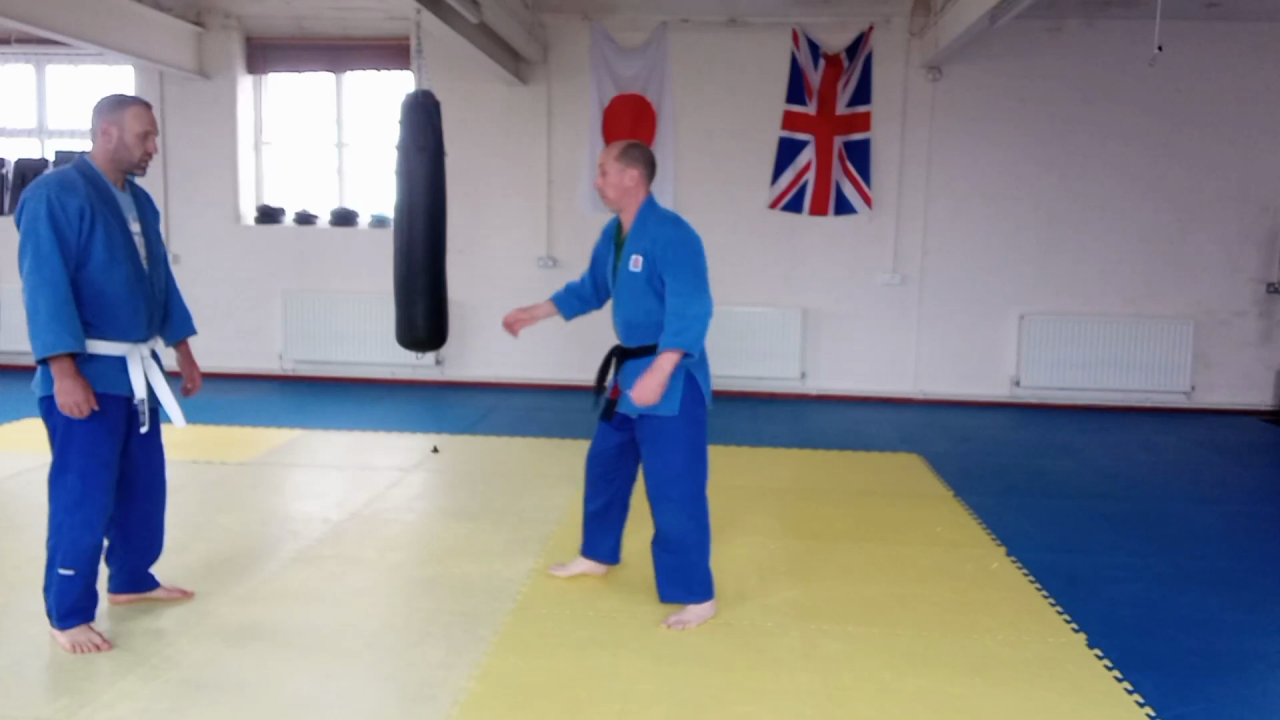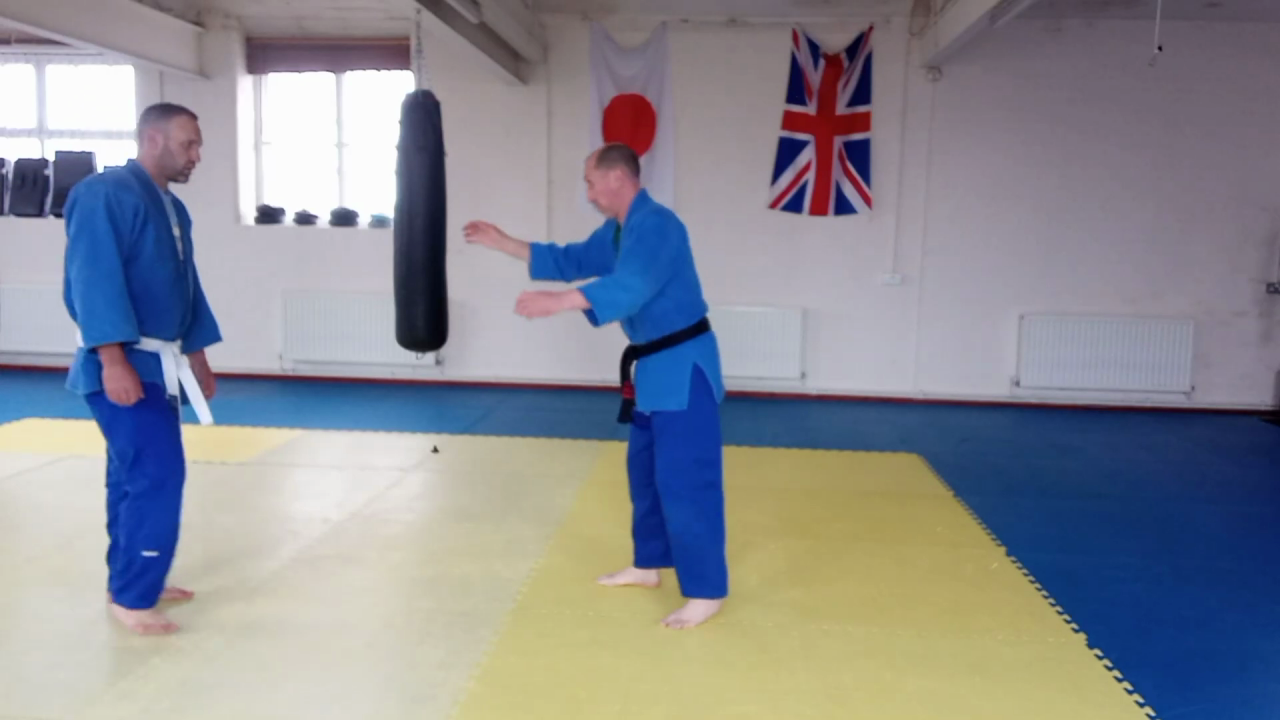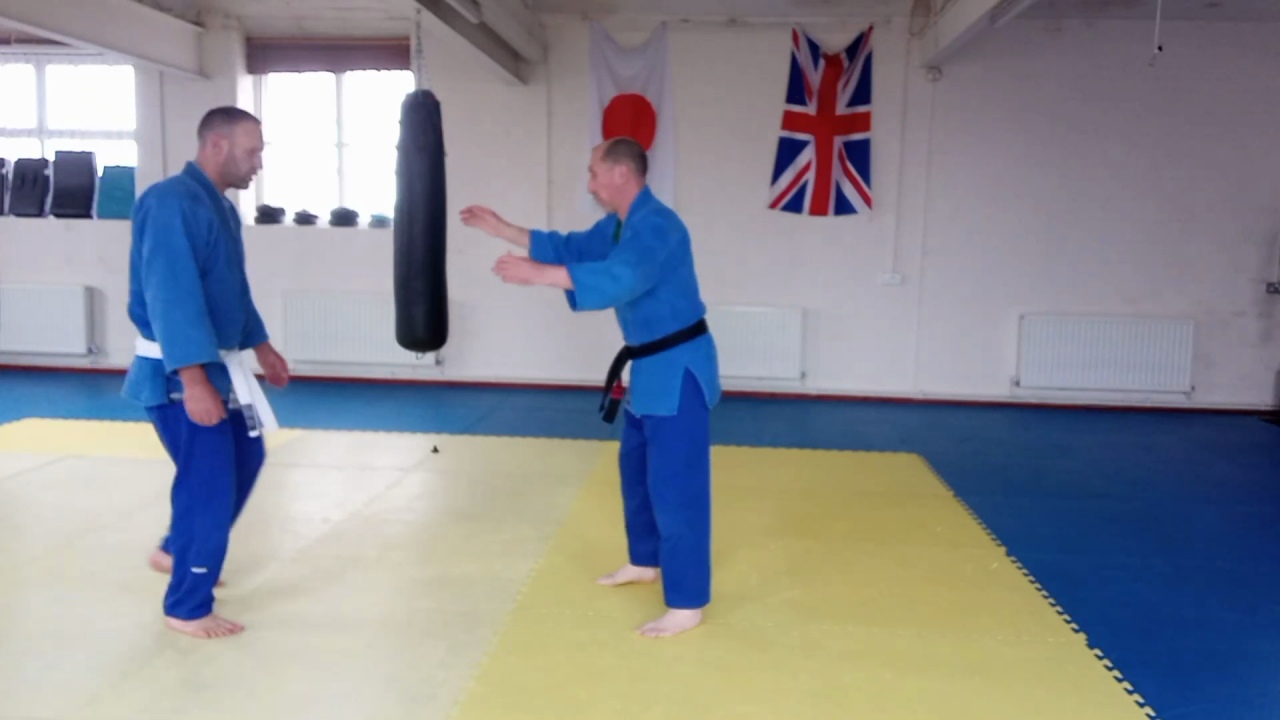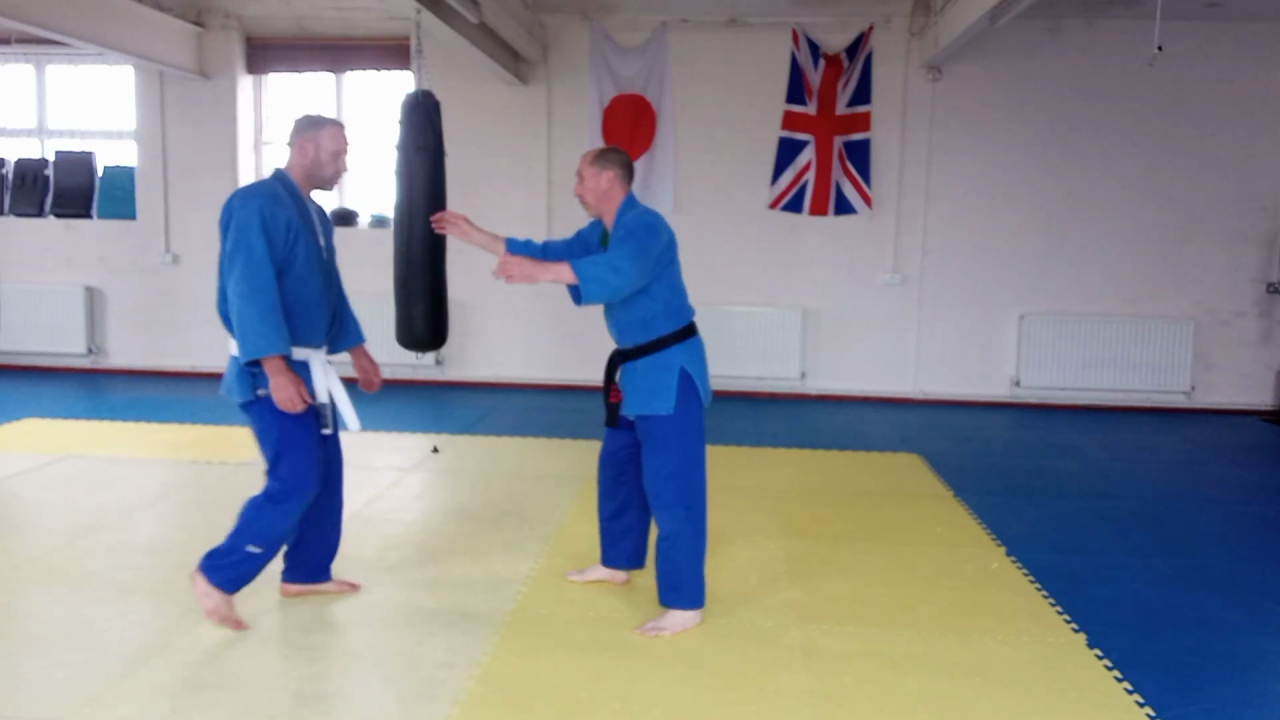
dt=0.5s
person 1, frame 1
left shoulder: (138, 201)
right shoulder: (54, 195)
left elbow: (160, 280)
right elbow: (47, 289)
left wrist: (182, 350)
right wrist: (63, 371)
left hip: (135, 367)
right hip: (85, 371)
left knee: (143, 482)
right knee: (84, 494)
left ankle: (131, 580)
right ankle: (68, 614)
person 1, frame 2
left shoulder: (172, 208)
right shoulder: (105, 194)
left elbow: (186, 286)
right elbow: (95, 282)
left wrist: (197, 358)
right wrist: (114, 360)
left hip: (159, 362)
right hip: (122, 364)
left knee: (137, 475)
right knee: (157, 474)
left ankle: (137, 579)
right ankle: (133, 595)
person 1, frame 3
left shoulder: (219, 206)
right shoulder: (172, 204)
right elbow: (173, 298)
left wrist: (261, 346)
right wrist: (194, 380)
left hip: (214, 365)
right hip: (179, 373)
left knee: (243, 461)
right knee: (208, 485)
left ankle: (178, 550)
right ankle: (186, 606)
person 1, frame 4
left shoulder: (315, 215)
right shoulder: (255, 206)
right elbow: (251, 295)
left wrist: (356, 351)
right wrist: (277, 371)
left hip: (307, 367)
right hip: (269, 371)
left knee: (323, 473)
right knee: (297, 480)
left ankle: (306, 573)
right ankle: (218, 575)
person 2, frame 1
left shoulder: (672, 234)
right shoulder: (614, 233)
left elbow: (691, 311)
right elbow: (593, 288)
left wrist: (659, 372)
right wrist: (536, 312)
left hip: (671, 375)
right hip: (632, 370)
left knee: (674, 487)
right knee: (605, 464)
left ankle: (698, 597)
right ankle: (597, 554)
person 2, frame 2
left shoulder: (657, 225)
right shoulder: (617, 231)
left elbow: (631, 288)
right elbow: (572, 260)
left wrist: (557, 303)
right wrist: (504, 243)
left hip: (684, 366)
right hip: (654, 365)
left knee: (684, 480)
right knee: (645, 472)
left ankle: (706, 592)
right ankle: (648, 564)
person 2, frame 3
left shoulder: (655, 225)
right shoulder: (618, 224)
left elbow: (616, 279)
right elbow: (572, 248)
left wrist: (539, 274)
right wrist: (501, 229)
left hip: (678, 368)
right hip: (653, 365)
left knee: (675, 484)
right knee: (637, 468)
left ankle: (686, 604)
right ankle: (645, 560)
person 2, frame 4
left shoulder: (644, 225)
right shoulder: (601, 232)
left elbow: (619, 273)
right elbow: (548, 252)
left wrist: (543, 273)
right wrist: (476, 235)
left hip: (670, 370)
right hip: (640, 368)
left knee: (671, 485)
right knee: (618, 469)
left ankle: (684, 604)
right ankle: (617, 562)
